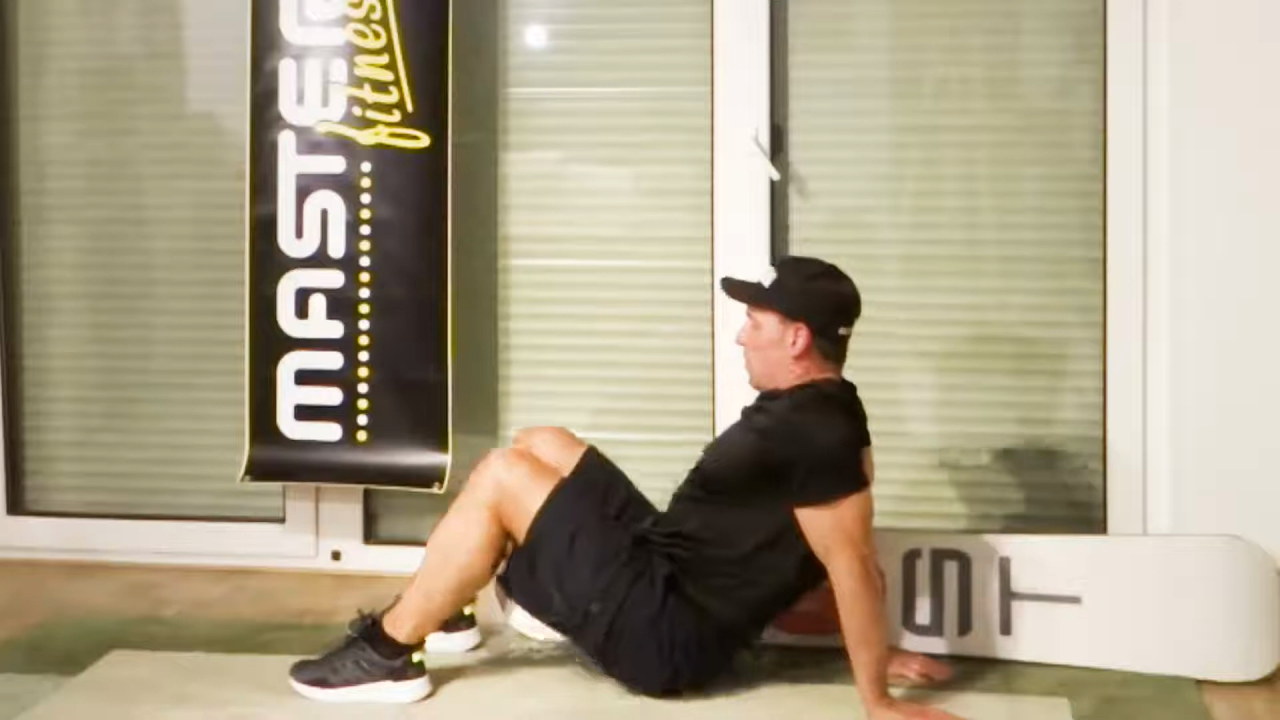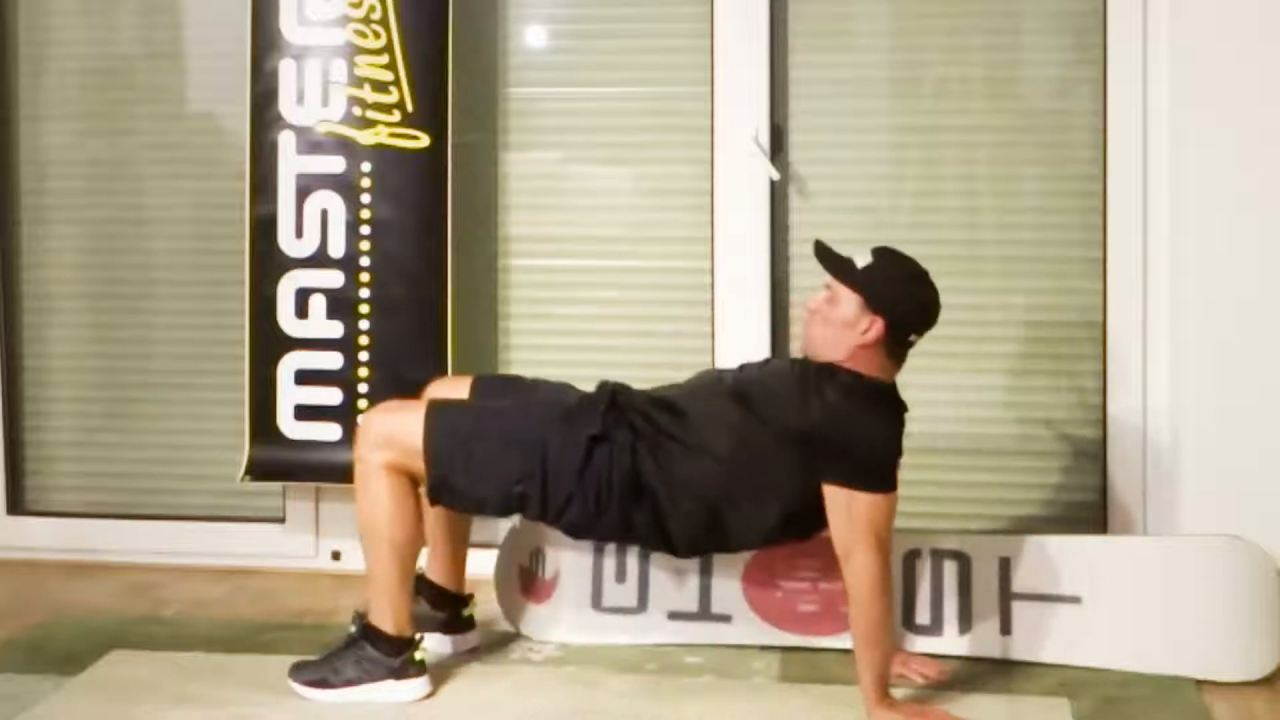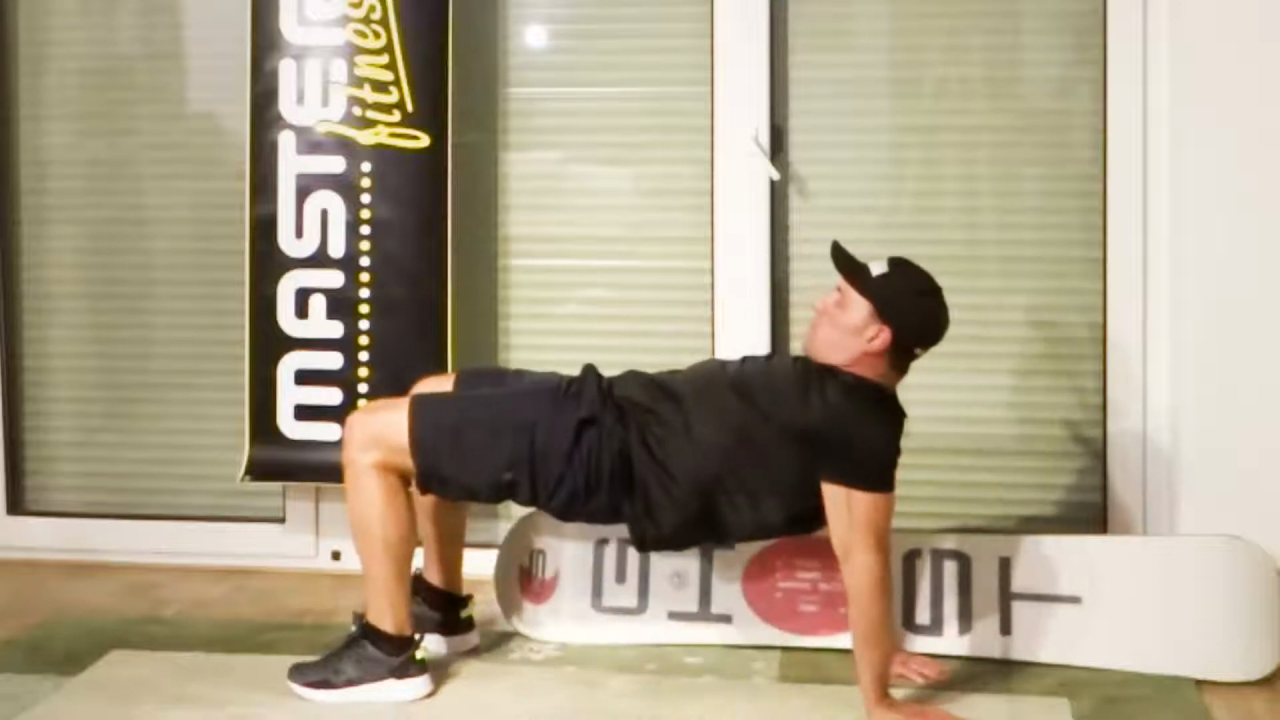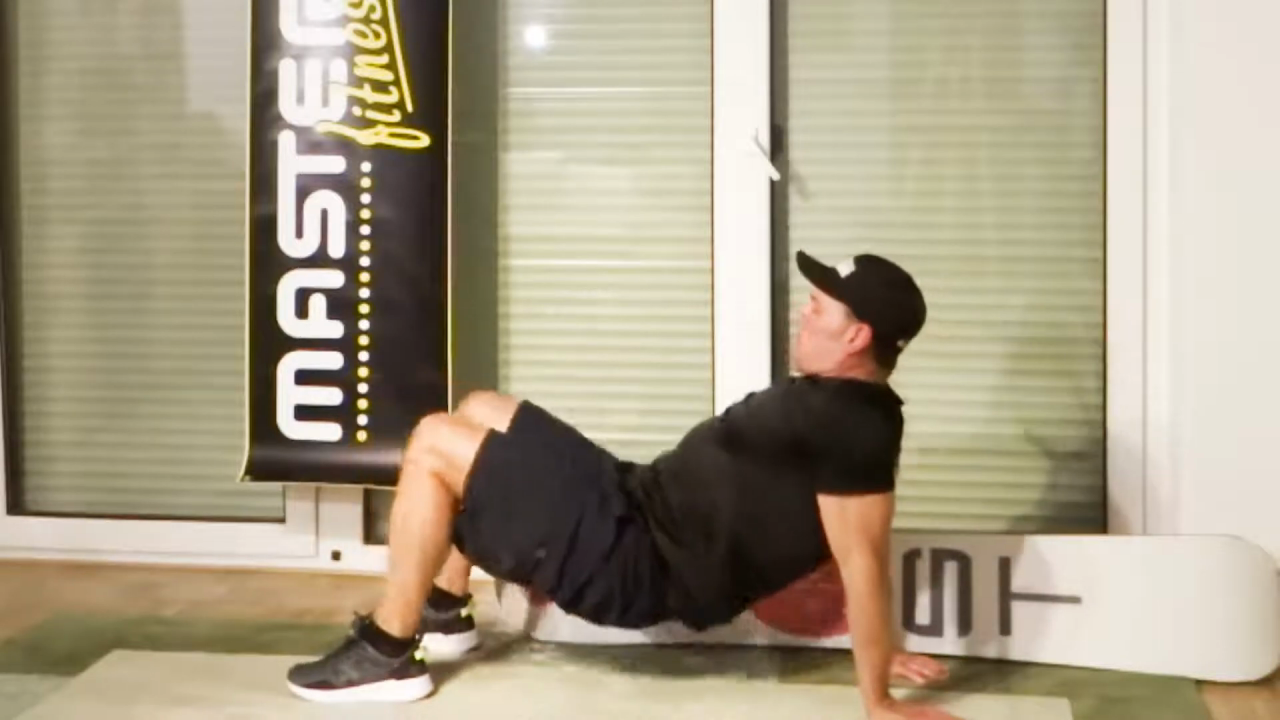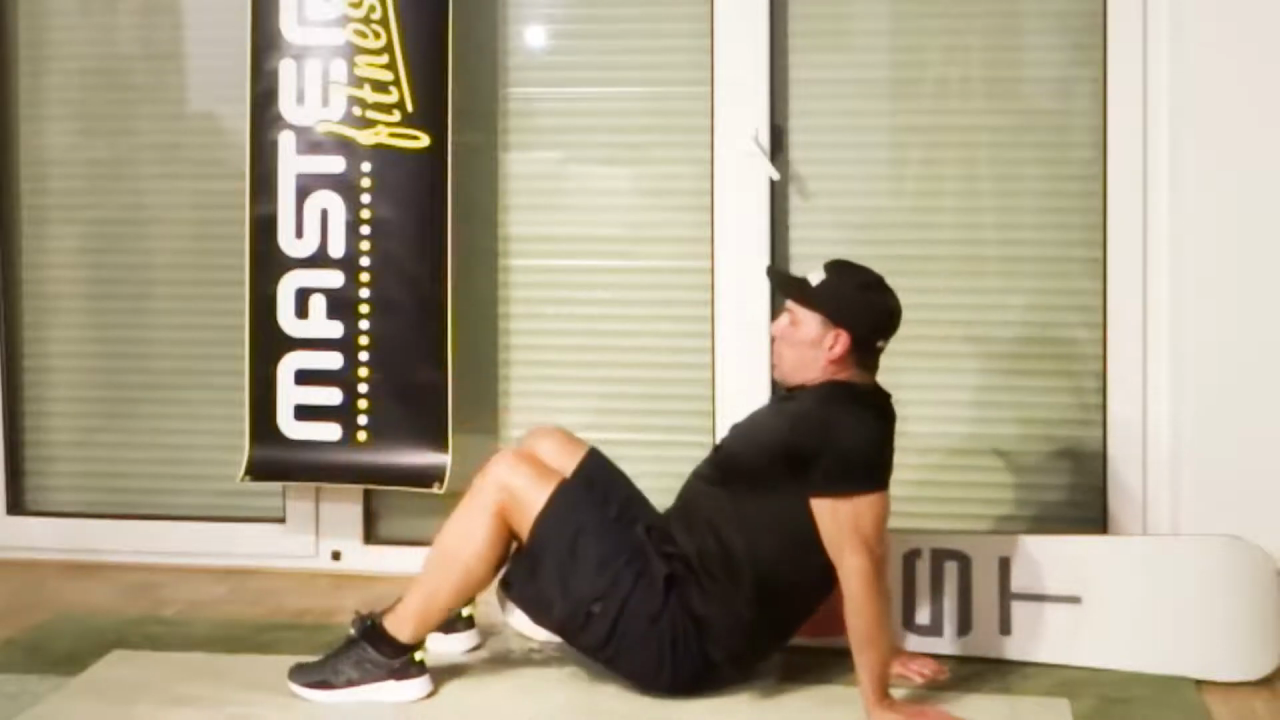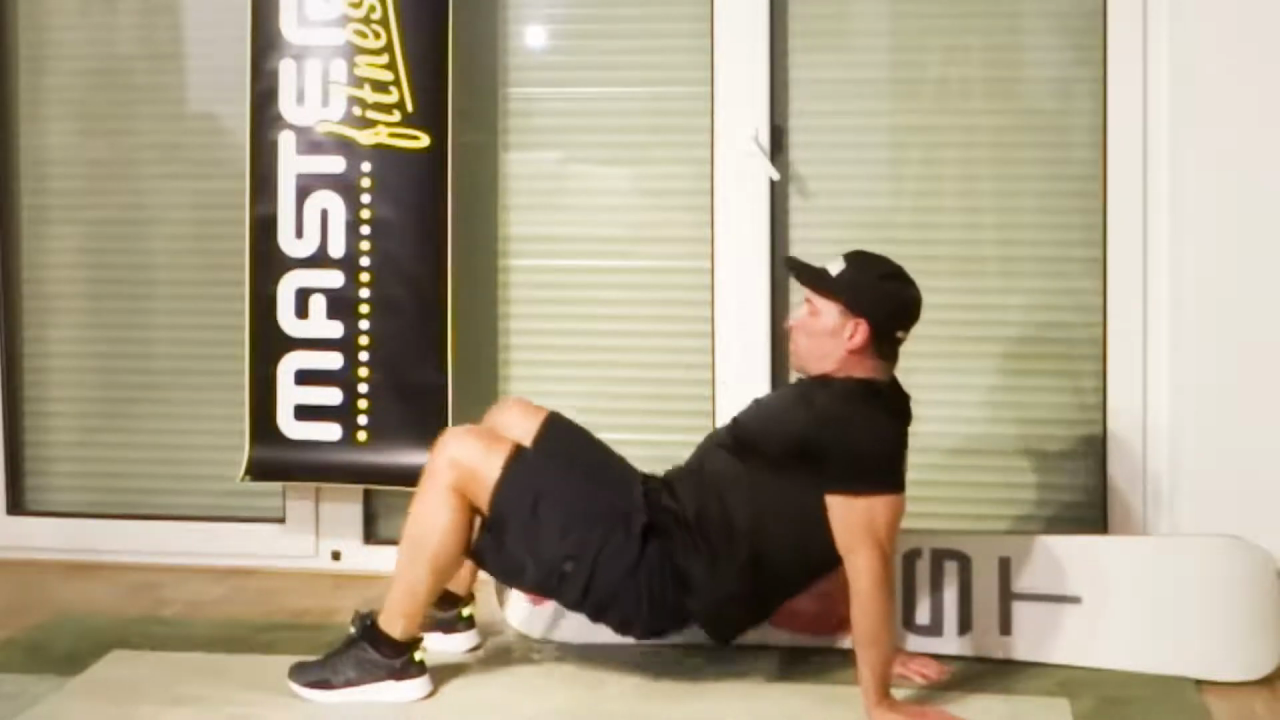
dt=0.7s
person 1, frame 1
left shoulder: (814, 433)
right shoulder: (811, 407)
left elbow: (851, 563)
right elbow: (848, 553)
left hip: (665, 628)
right hip: (659, 560)
left knee: (501, 472)
right knee: (543, 448)
left ankle: (388, 653)
right ankle: (439, 609)
person 1, frame 2
left shoulder: (857, 421)
right shoulder: (847, 394)
left elbow: (864, 556)
left hip: (610, 468)
right hip: (614, 427)
left knee: (382, 436)
right knee: (445, 396)
left ankle: (387, 651)
right ankle: (442, 607)
person 1, frame 3
left shoulder: (855, 422)
right shoulder: (841, 397)
left elbow: (863, 556)
left hip: (601, 451)
left knee: (368, 438)
right knee: (428, 402)
left ankle: (387, 650)
right ankle: (440, 608)
person 1, frame 4
left shoulder: (852, 424)
right shoulder: (838, 400)
left elbow: (862, 559)
right elbow: (858, 555)
left hip: (632, 560)
right hip: (636, 505)
left knee: (435, 443)
right knee: (480, 412)
left ankle: (387, 651)
right ankle: (442, 610)
person 1, frame 5
left shoulder: (843, 424)
right shoulder: (822, 403)
left elbow: (858, 561)
left hip: (675, 631)
right hip: (668, 564)
left knee: (507, 478)
right knee: (544, 446)
left ankle: (387, 653)
right ankle: (423, 611)
person 1, frame 6
left shoulder: (859, 423)
right shoulder: (841, 397)
left elbow: (868, 559)
left hip: (659, 572)
right hip: (661, 522)
left knee: (459, 454)
right knee: (510, 417)
left ankle: (388, 651)
right ankle: (439, 607)
